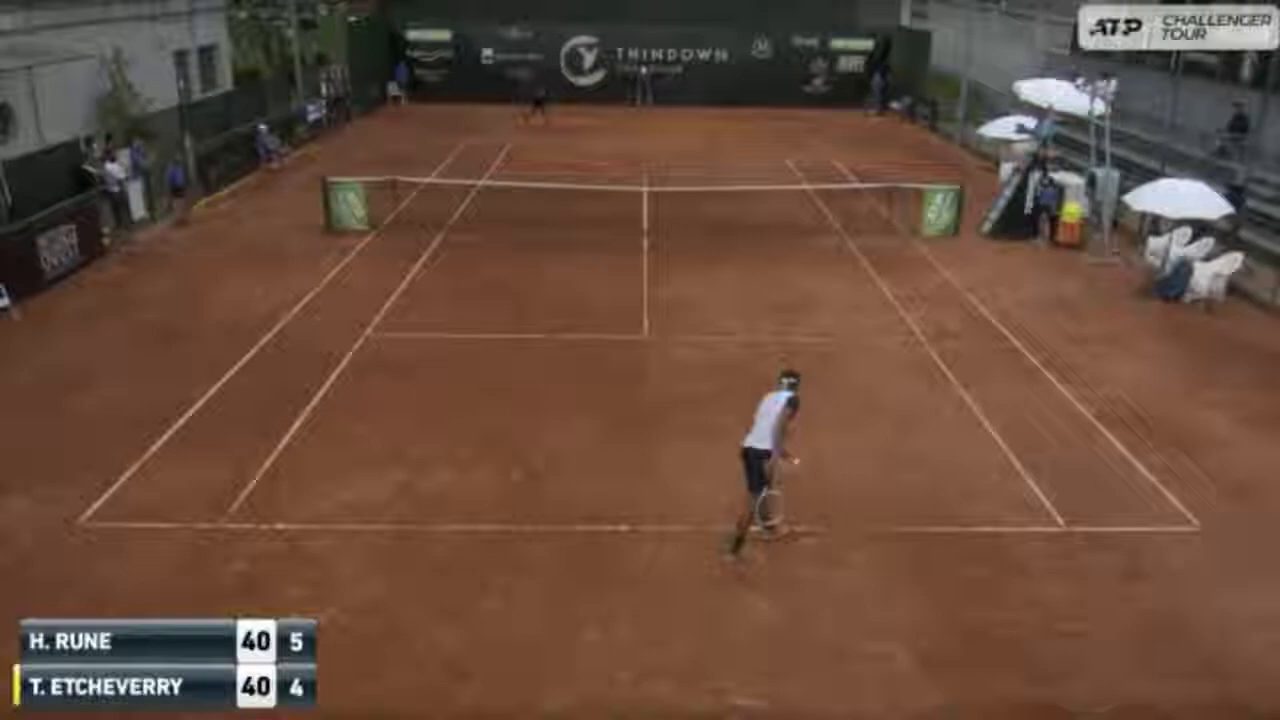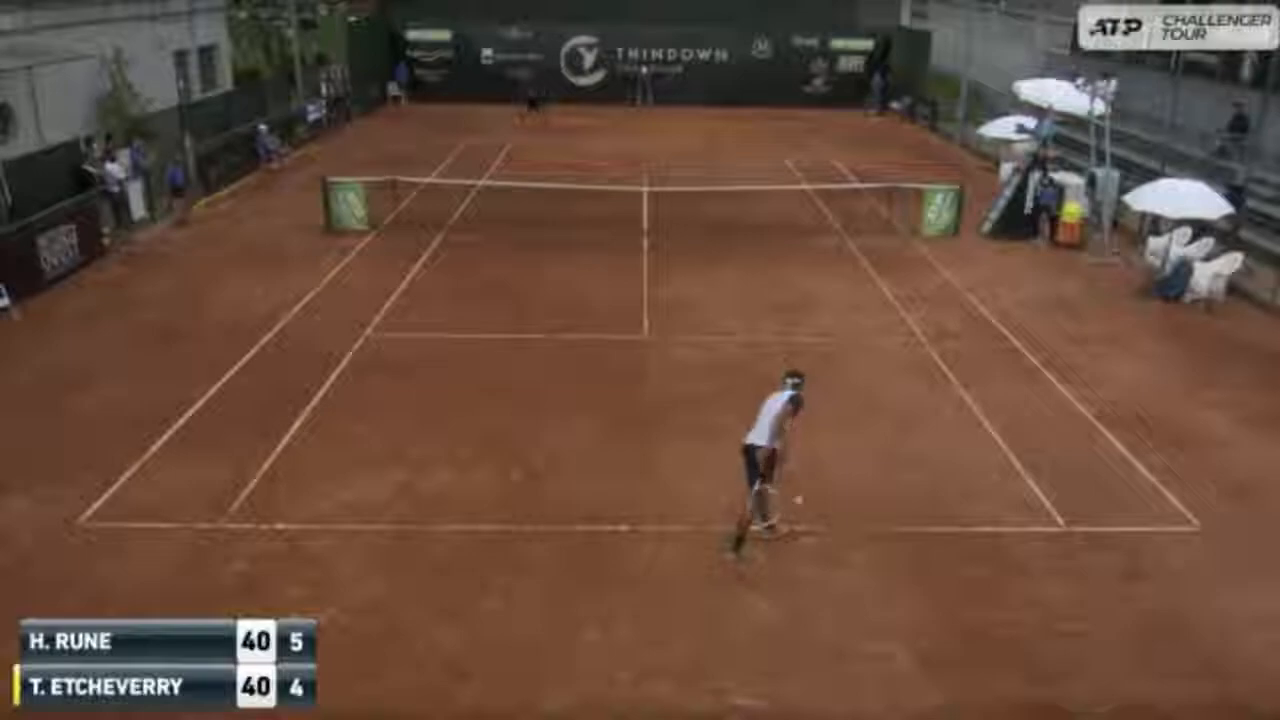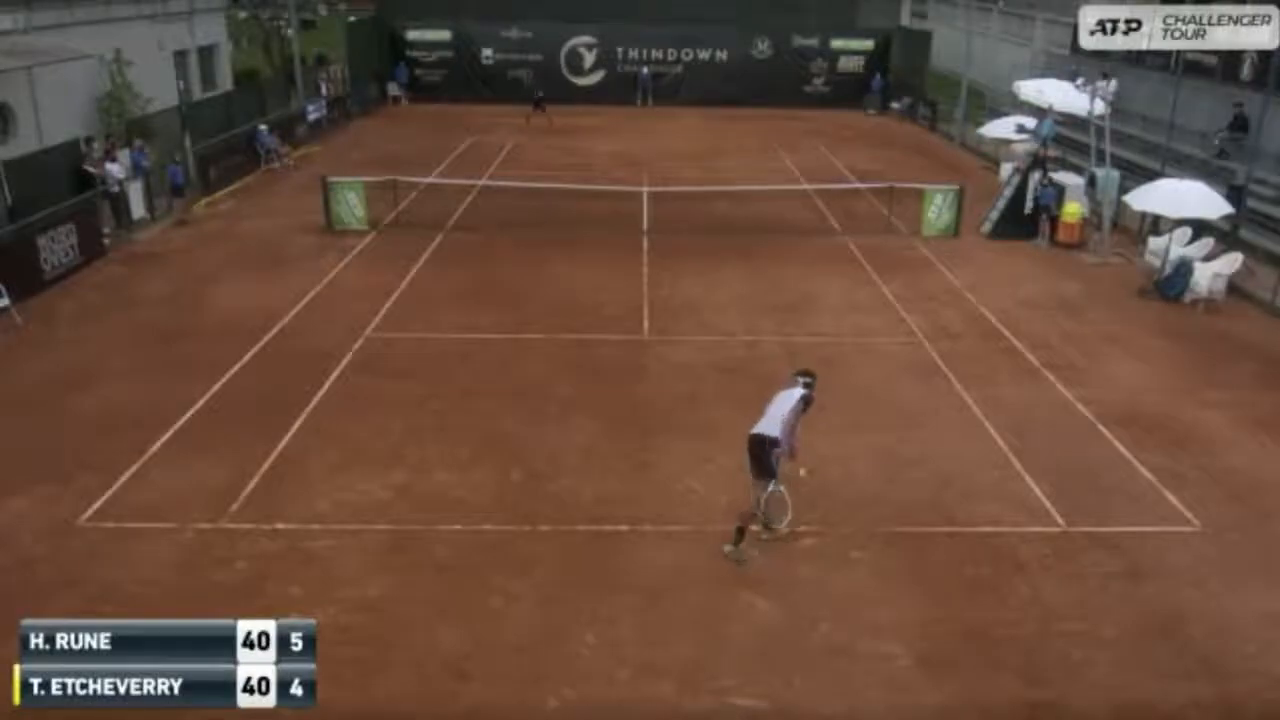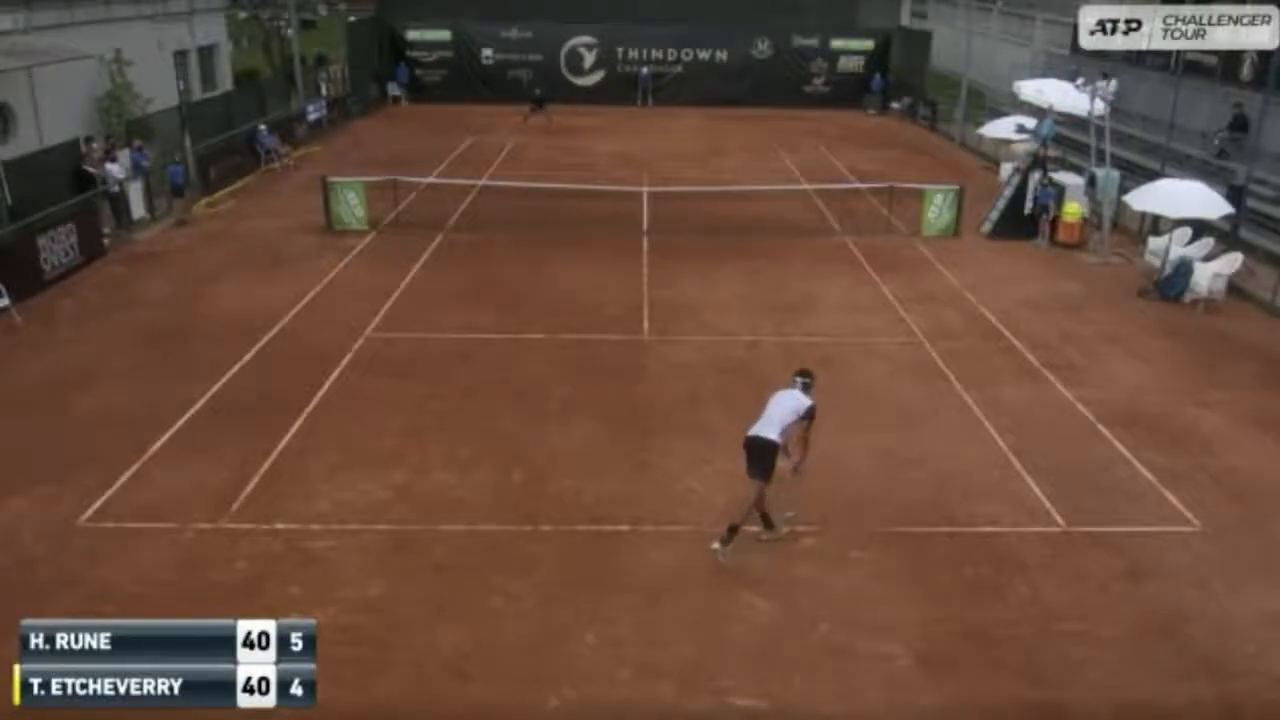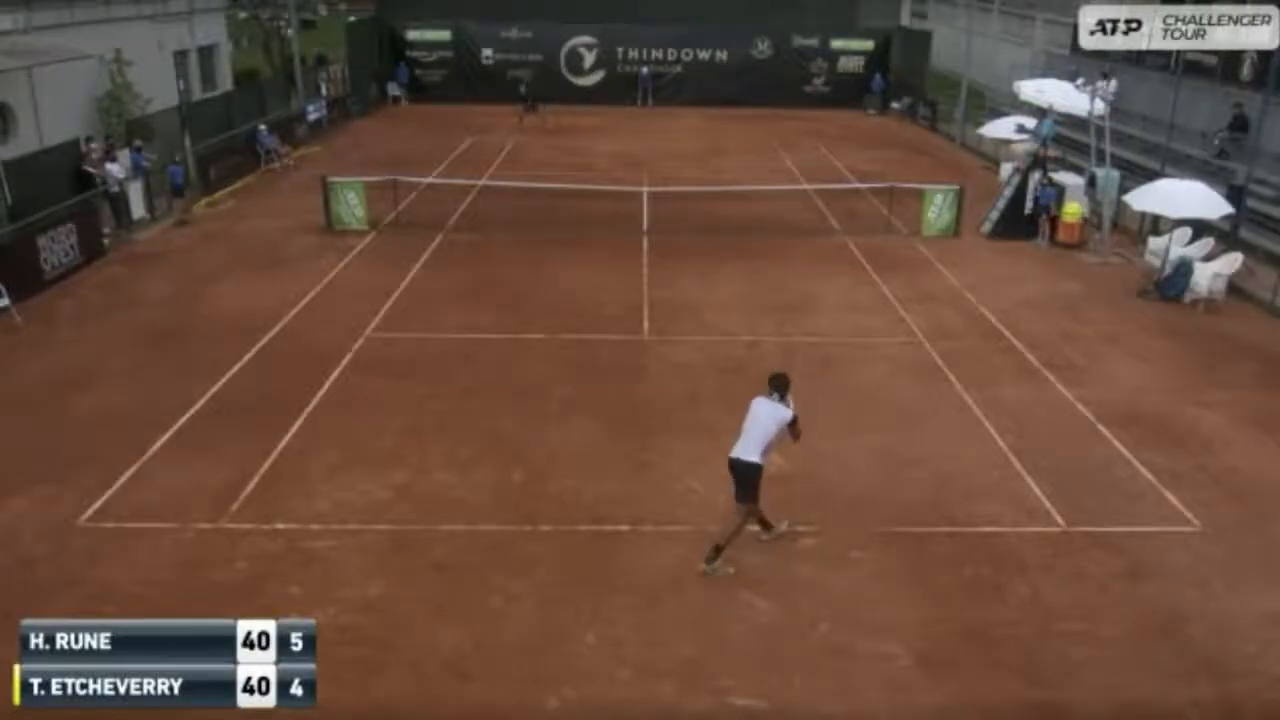
dt=0.5s
person 1, frame 1
left shoulder: (769, 397)
right shoulder: (792, 399)
right elbow: (780, 426)
left wrist: (781, 452)
right wrist: (775, 457)
left hip: (749, 447)
right hip: (762, 452)
left knee: (759, 493)
right knee: (754, 503)
left ankle: (768, 526)
right ankle: (733, 550)
person 1, frame 2
left shoulder: (774, 397)
right shoulder: (795, 398)
right elbow: (779, 420)
left wrist: (778, 452)
right wrist: (768, 448)
left hip: (751, 445)
right hip: (762, 449)
left knee: (760, 490)
right knee: (755, 500)
left ankle: (768, 525)
right ankle: (734, 549)
person 1, frame 3
left shoulder: (783, 393)
right shoulder: (806, 395)
right elbow: (792, 417)
left wrist: (788, 445)
right wrist: (785, 446)
left hip: (755, 436)
right hip: (770, 441)
left knee: (761, 487)
right knee: (761, 495)
left ankle: (768, 527)
right ankle: (736, 543)
person 1, frame 4
left shoulder: (779, 394)
right shoulder: (808, 405)
right elbow: (803, 438)
left wrist: (787, 452)
right wrist: (799, 464)
left hip: (751, 438)
right hip: (766, 444)
left knee: (759, 489)
right knee: (756, 496)
left ankle: (769, 528)
right ankle: (724, 541)
person 1, frame 5
left shoulder: (756, 401)
right shoulder: (788, 415)
right elbow: (796, 436)
left hip: (734, 458)
right hip: (750, 465)
left knee: (750, 503)
right knee: (743, 516)
left ankle: (768, 528)
right ankle: (711, 560)
